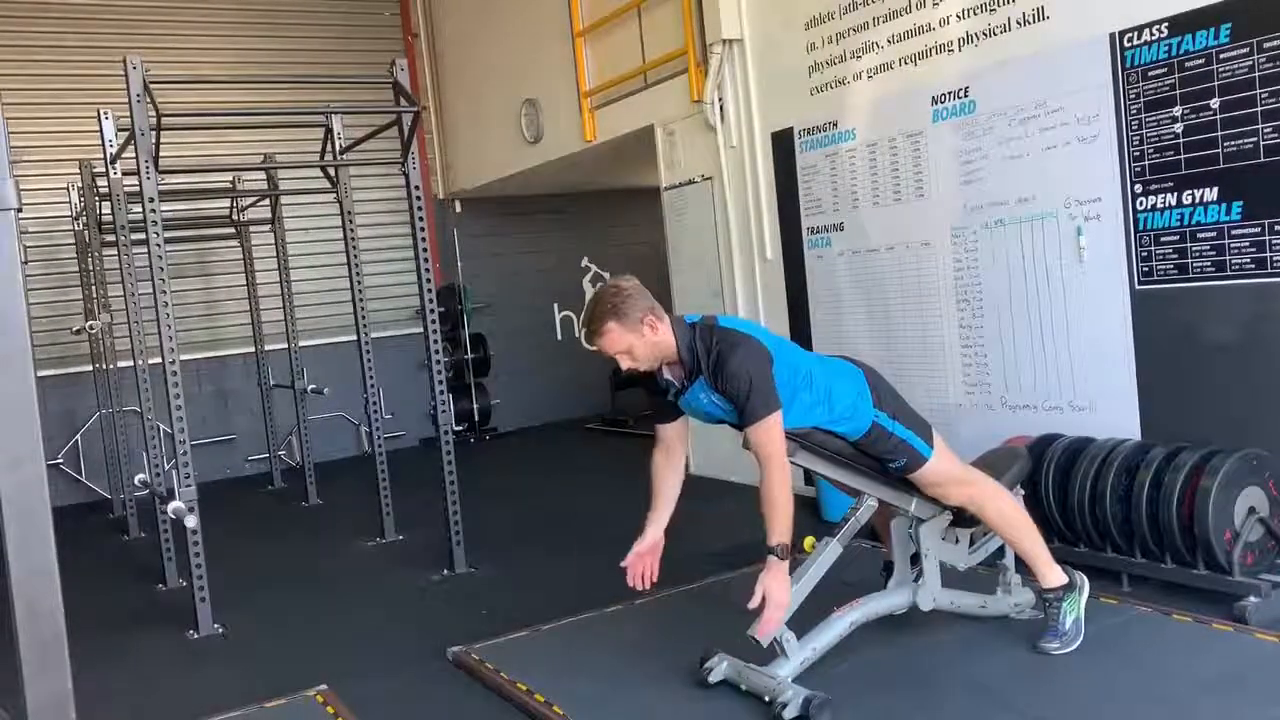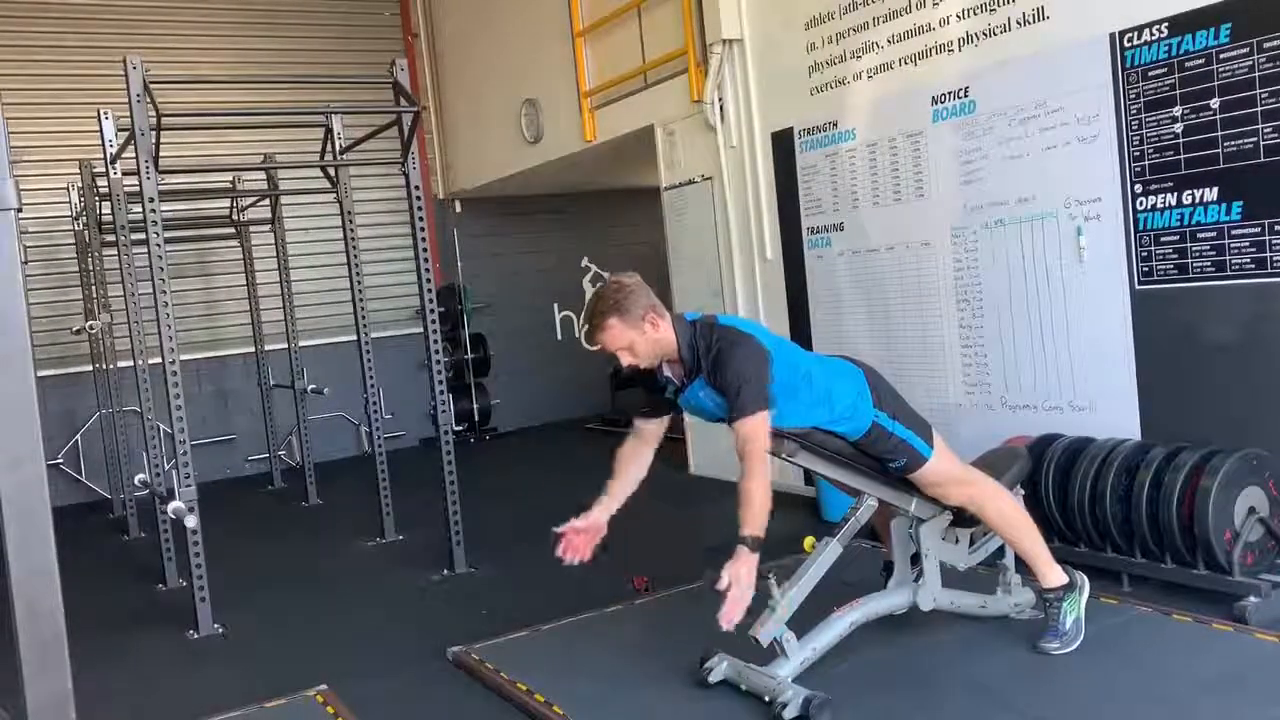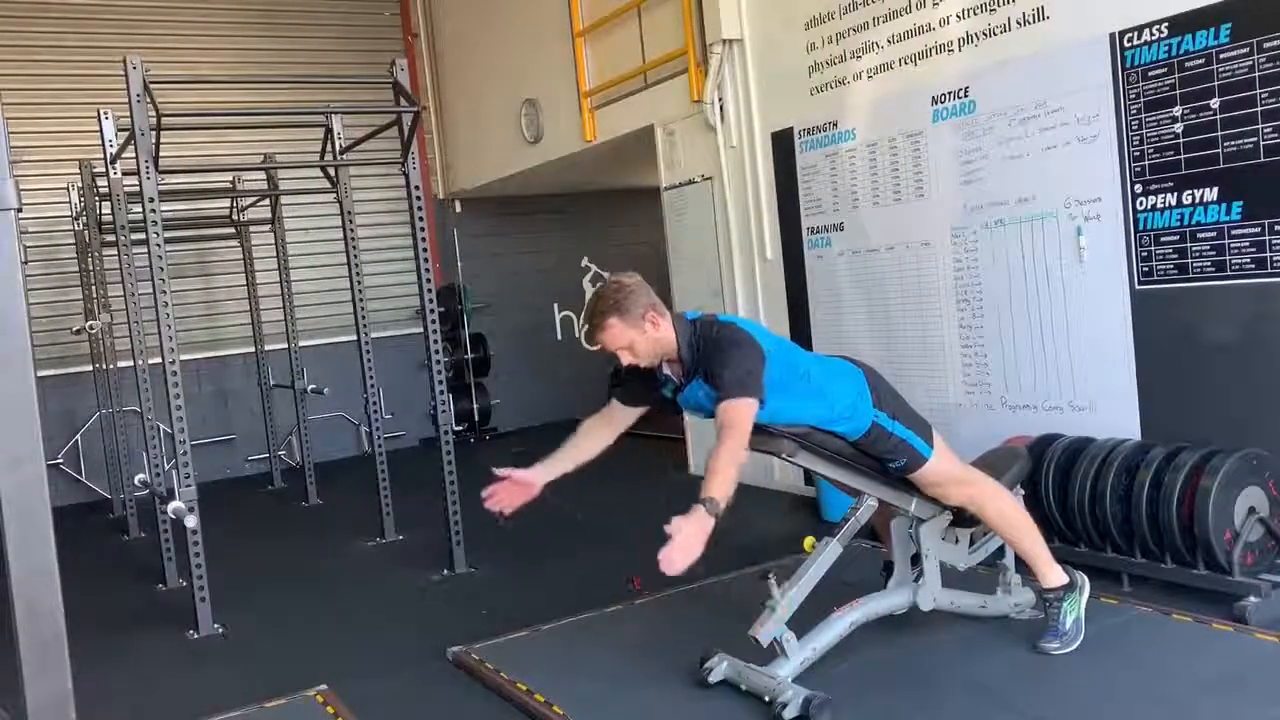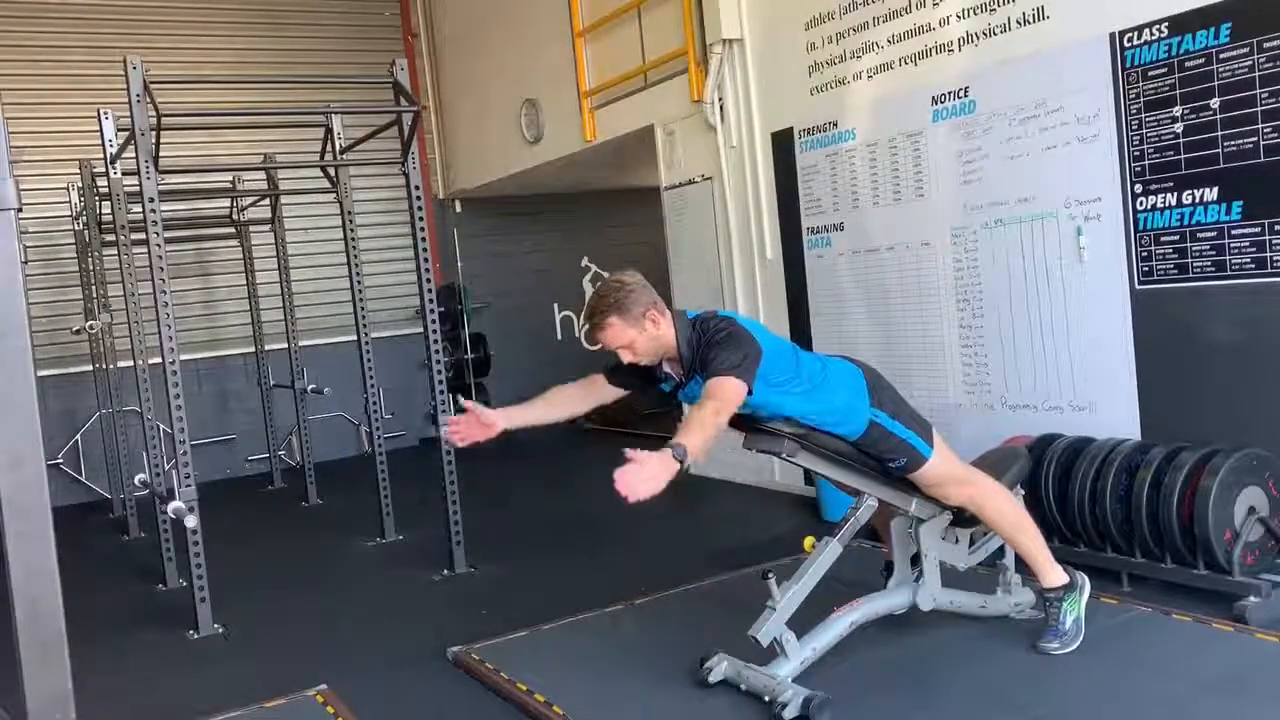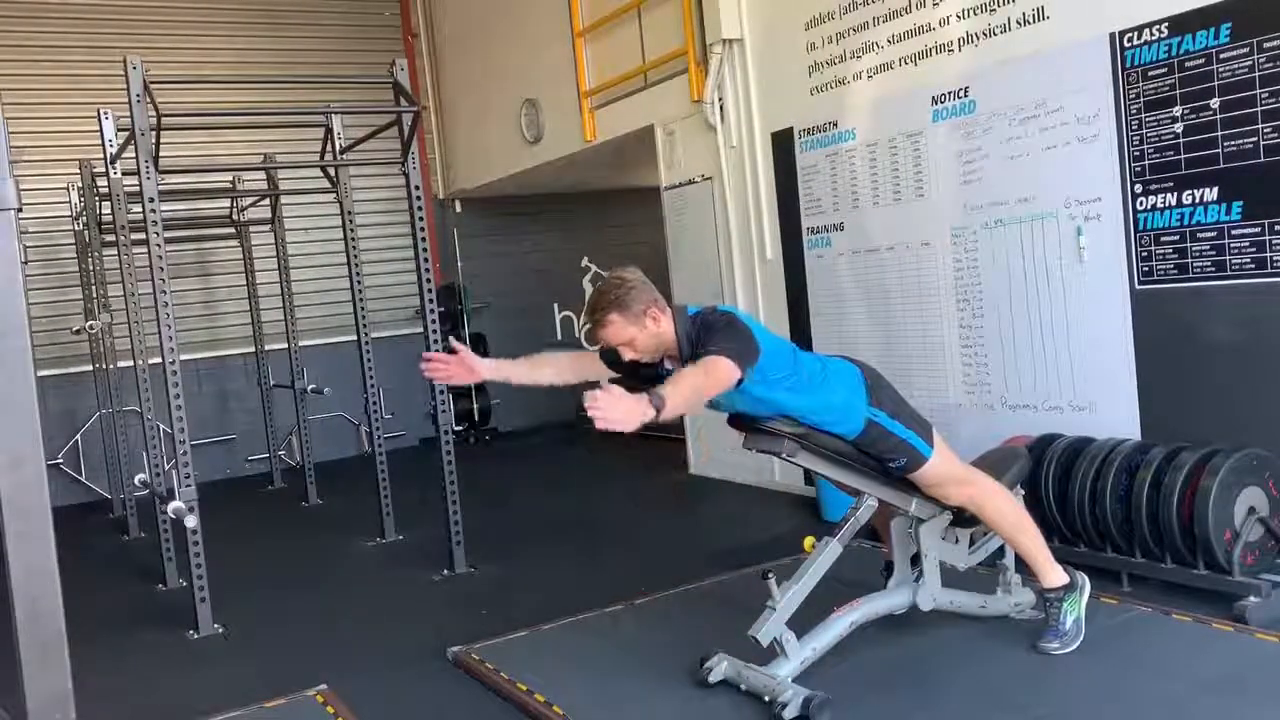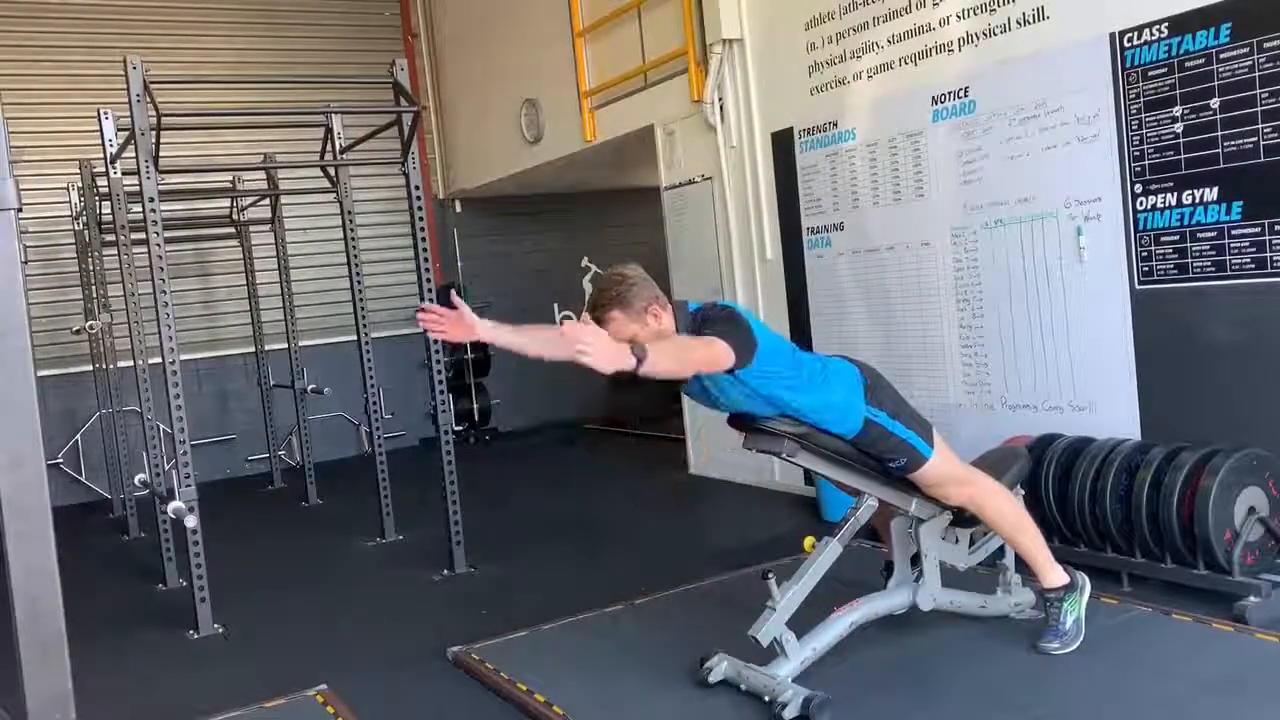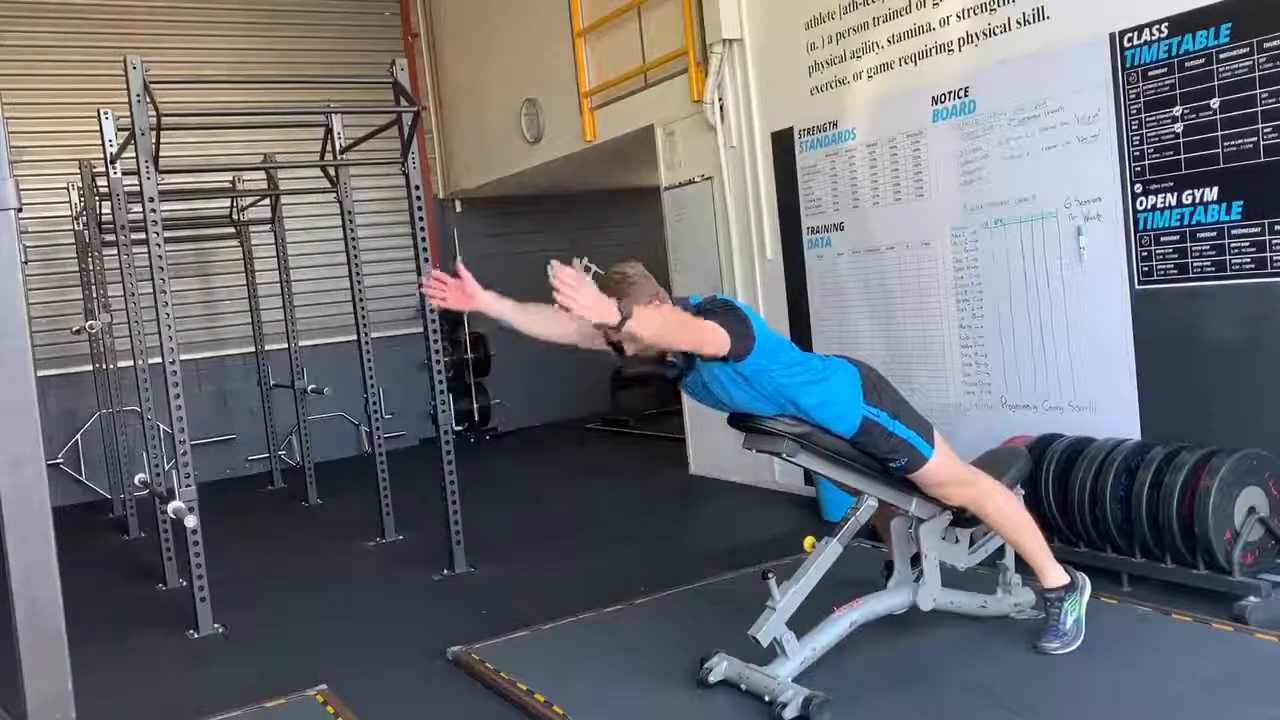
dt=0.2s
person 1, frame 1
left shoulder: (732, 353)
right shoulder: (661, 372)
left elbow: (774, 464)
right elbow: (670, 450)
left wrist: (777, 564)
right wrist: (654, 532)
left hip: (854, 402)
right hip: (817, 421)
left knee: (956, 486)
left ankle: (1059, 585)
person 1, frame 2
left shoulder: (732, 350)
right shoulder: (663, 369)
left elbow: (755, 458)
right elbow: (642, 441)
left wrist: (747, 554)
right wrist: (600, 515)
left hip: (856, 404)
right hip: (818, 424)
left knee: (957, 486)
left ankle: (1060, 585)
person 1, frame 3
left shoulder: (726, 344)
right shoulder: (657, 366)
left elbow: (734, 437)
right elbow: (607, 422)
left wrist: (703, 517)
right wrist: (539, 476)
left hip: (858, 403)
right hip: (816, 423)
left knee: (956, 486)
left ankle: (1060, 585)
person 1, frame 4
left shoulder: (724, 338)
right shoulder: (653, 357)
left elbow: (718, 408)
right elbow: (585, 392)
left wrist: (669, 462)
right wrist: (503, 419)
left hip: (856, 401)
right hip: (818, 422)
left knee: (956, 485)
left ankle: (1060, 586)
right ankle: (912, 572)
person 1, frame 5
left shoulder: (721, 330)
right shoulder: (641, 350)
left elbow: (706, 380)
right elbow: (573, 365)
left wrist: (644, 408)
right wrist: (486, 367)
left hip: (855, 402)
right hip: (817, 420)
left knee: (956, 485)
left ankle: (1061, 586)
right ankle: (911, 572)
person 1, frame 6
left shoulder: (721, 324)
right shoulder: (663, 338)
left elbow: (698, 357)
right elbow: (568, 342)
left wrist: (626, 358)
right wrist: (482, 328)
left hip: (855, 402)
right hip: (817, 421)
left knee: (956, 485)
left ankle: (1060, 586)
right ankle: (912, 572)
person 1, frame 7
left shoulder: (720, 319)
right shoulder: (664, 334)
left elbow: (682, 333)
right elbow: (567, 327)
left wrist: (609, 310)
right wrist: (484, 300)
left hip: (852, 401)
right hip: (817, 421)
left knee: (958, 485)
right knee: (876, 498)
left ankle: (1061, 587)
